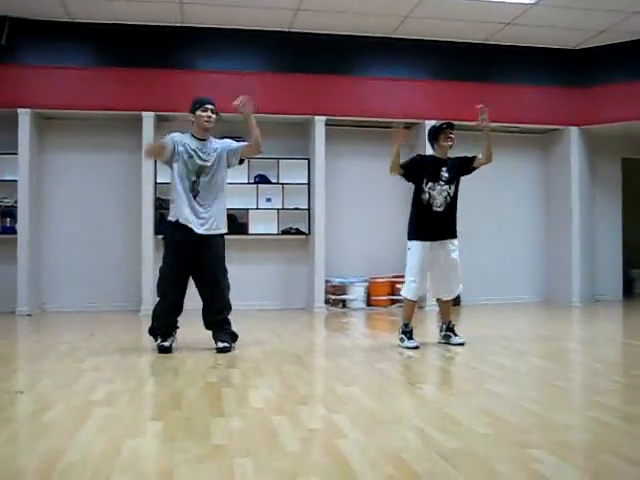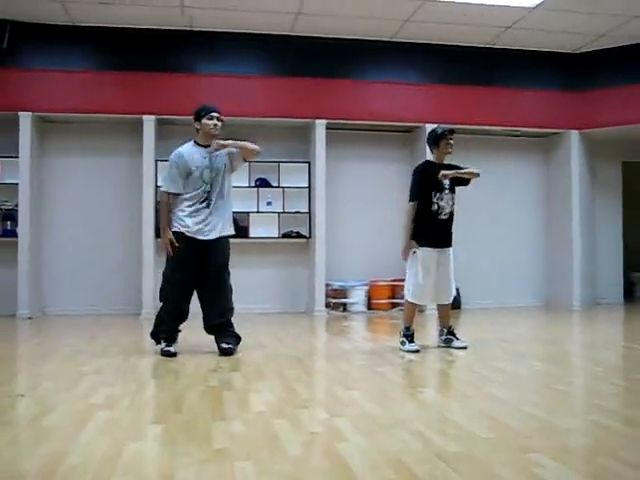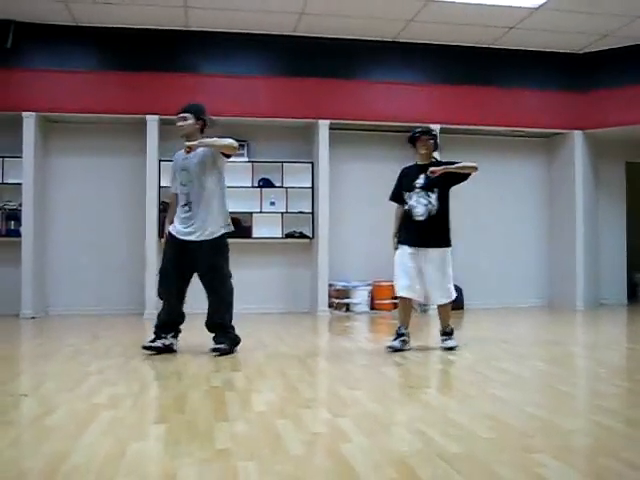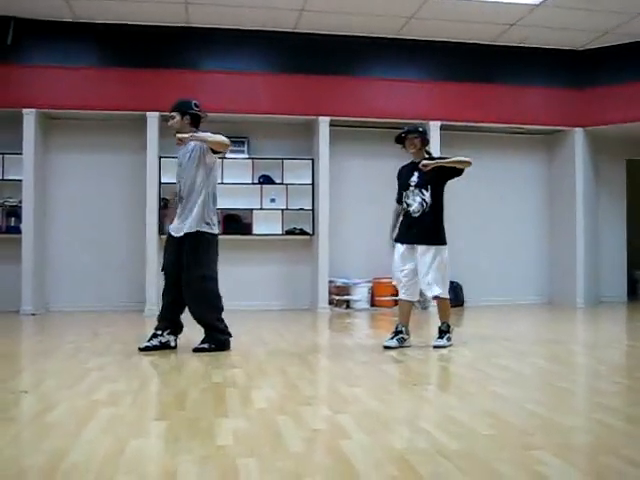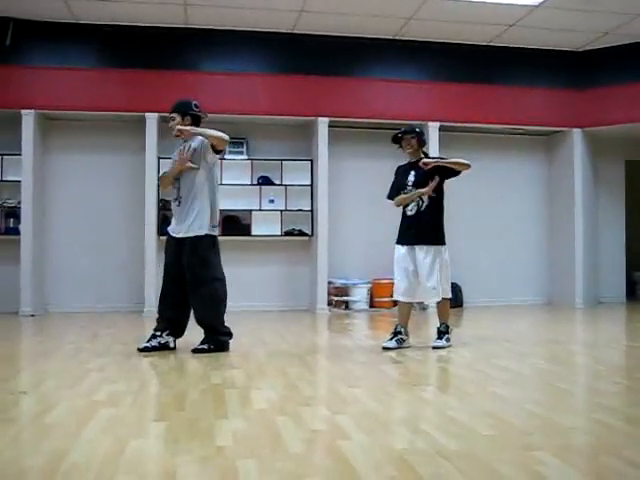
dt=0.3s
person 1, frame 1
left shoulder: (223, 147)
right shoulder: (177, 142)
left elbow: (255, 149)
right elbow: (151, 152)
left wrist: (249, 119)
right wrist: (162, 144)
left hip: (213, 229)
right hip: (180, 225)
left knee: (215, 286)
right knee: (171, 285)
left ankle: (222, 333)
right ankle: (163, 333)
person 1, frame 2
left shoulder: (229, 151)
right shoulder: (182, 154)
left elbow: (254, 151)
right elbow: (167, 195)
left wrist: (226, 144)
right wrist: (165, 230)
left hip: (218, 233)
right hip: (185, 233)
left knee: (218, 288)
right knee: (176, 289)
left ankle: (225, 336)
right ankle: (166, 336)
person 1, frame 3
left shoulder: (211, 150)
right shoulder: (178, 158)
left elbow: (234, 146)
left wrist: (201, 143)
right wrist: (168, 222)
left hip: (211, 232)
right hip: (179, 234)
left knee: (218, 287)
right knee: (170, 286)
left ankle: (225, 336)
right ankle: (166, 334)
person 1, frame 4
left shoulder: (203, 144)
right shoulder: (182, 151)
left elbow: (223, 143)
left wrist: (193, 136)
right wrist: (171, 220)
left hip: (200, 228)
right hip: (179, 228)
left knee: (201, 284)
right knee: (173, 283)
left ankle: (217, 335)
right ankle: (166, 332)
person 1, frame 5
left shoulder: (203, 144)
right shoulder: (181, 149)
left elbow: (223, 139)
right elbow: (165, 182)
left wrist: (192, 131)
right wrist: (176, 168)
left hip: (200, 230)
right hip: (178, 229)
left knee: (205, 285)
right knee: (173, 284)
left ankle: (217, 336)
right ankle: (166, 333)
person 2, frame 1
left shoulder: (457, 164)
right shoulder: (421, 162)
left elbow: (486, 159)
right elbow: (395, 169)
left wrist: (485, 131)
right wrist: (398, 144)
left hip: (447, 237)
right hip: (420, 236)
left knee: (447, 286)
right knee: (414, 285)
left ankle: (446, 329)
right ankle: (405, 331)
person 2, frame 2
left shoulder: (450, 170)
right shoulder: (423, 169)
left elbow: (475, 174)
right elbow: (412, 204)
left wrist: (454, 173)
right wrist: (408, 238)
left hip: (444, 242)
right hip: (422, 242)
left knee: (445, 290)
right knee: (415, 290)
left ankle: (446, 333)
right ankle: (407, 335)
person 2, frame 3
left shoulder: (444, 169)
right shoulder: (406, 173)
left elbow: (473, 168)
right elbow: (400, 206)
left wrist: (444, 169)
right wrist: (395, 234)
left hip: (437, 241)
right hip: (408, 241)
left knee: (442, 290)
right knee: (405, 289)
left ankle: (446, 332)
right ankle: (402, 334)
person 2, frame 4
left shoulder: (437, 166)
right shoulder: (403, 171)
left elbow: (467, 163)
left wrist: (435, 162)
right wrist: (393, 228)
left hip: (432, 237)
right hip: (406, 237)
left knee: (437, 286)
right knee: (406, 287)
left ankle: (445, 330)
right ankle: (402, 332)
person 2, frame 5
left shoulder: (435, 165)
right shoulder: (401, 170)
left elbow: (466, 165)
right elbow: (397, 201)
left wrist: (436, 161)
right wrist: (421, 192)
left hip: (431, 237)
right hip: (406, 237)
left knee: (438, 286)
right knee: (404, 287)
left ankle: (444, 331)
right ankle: (401, 333)
